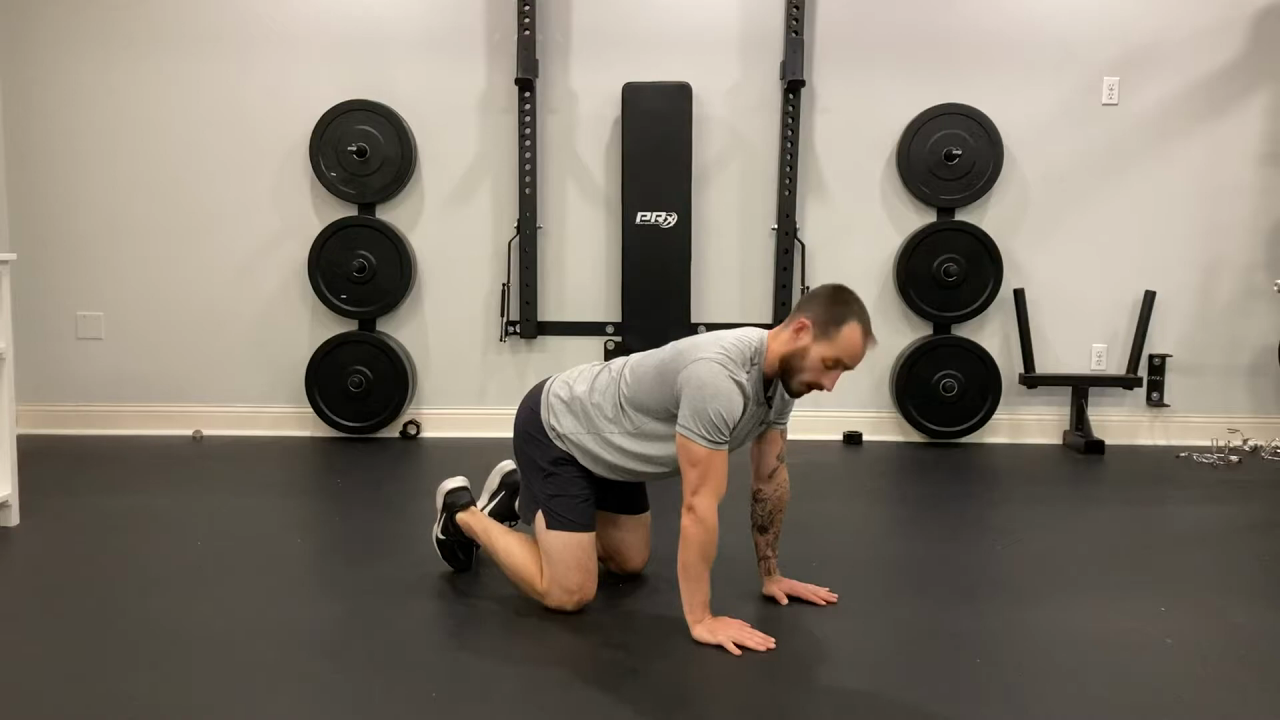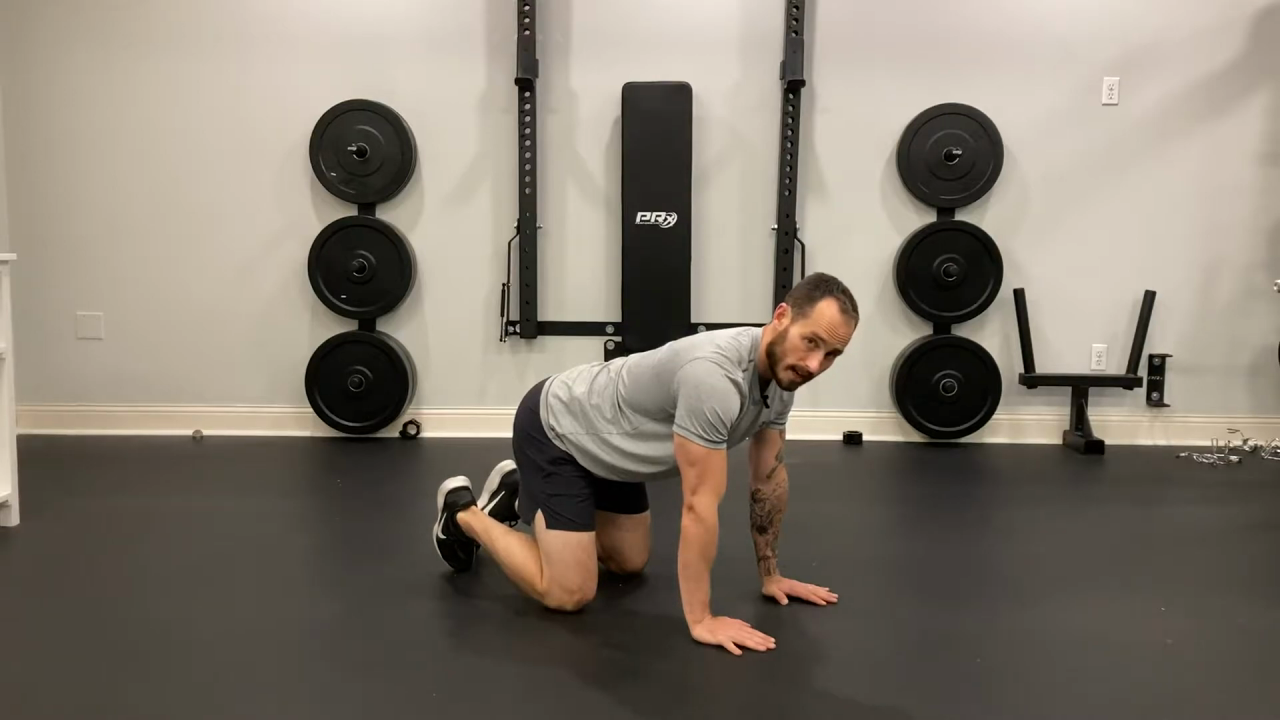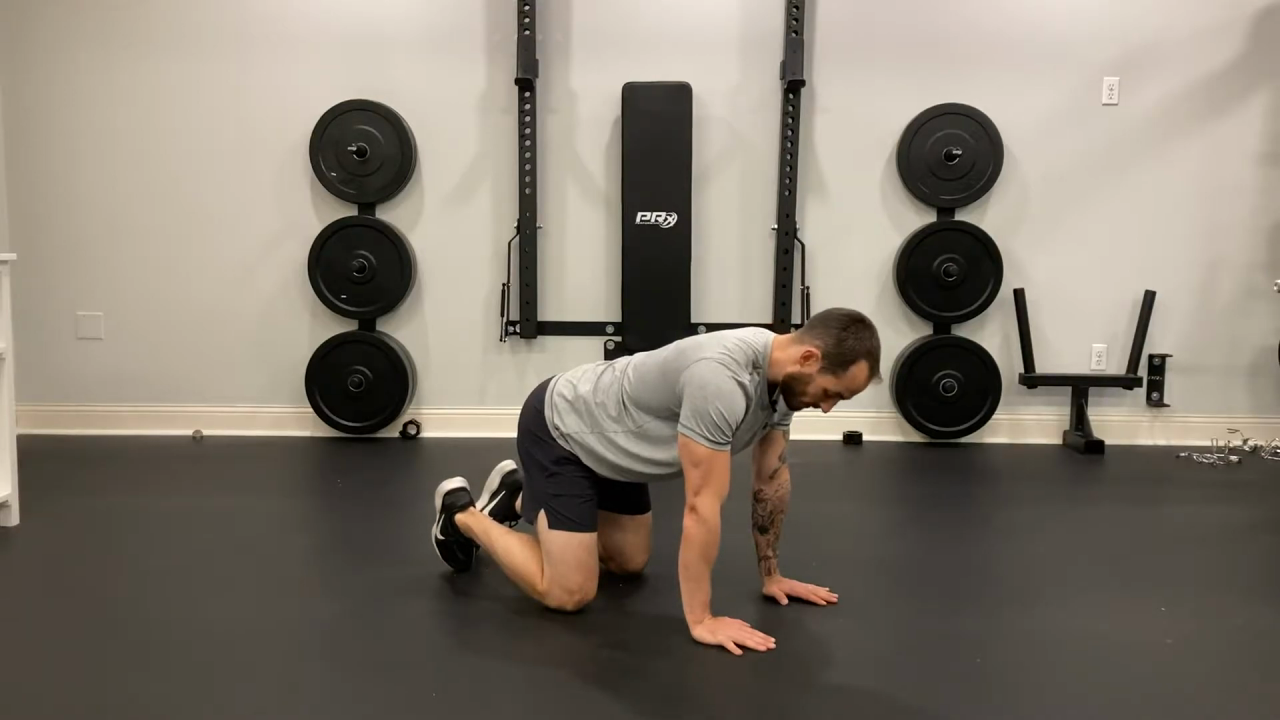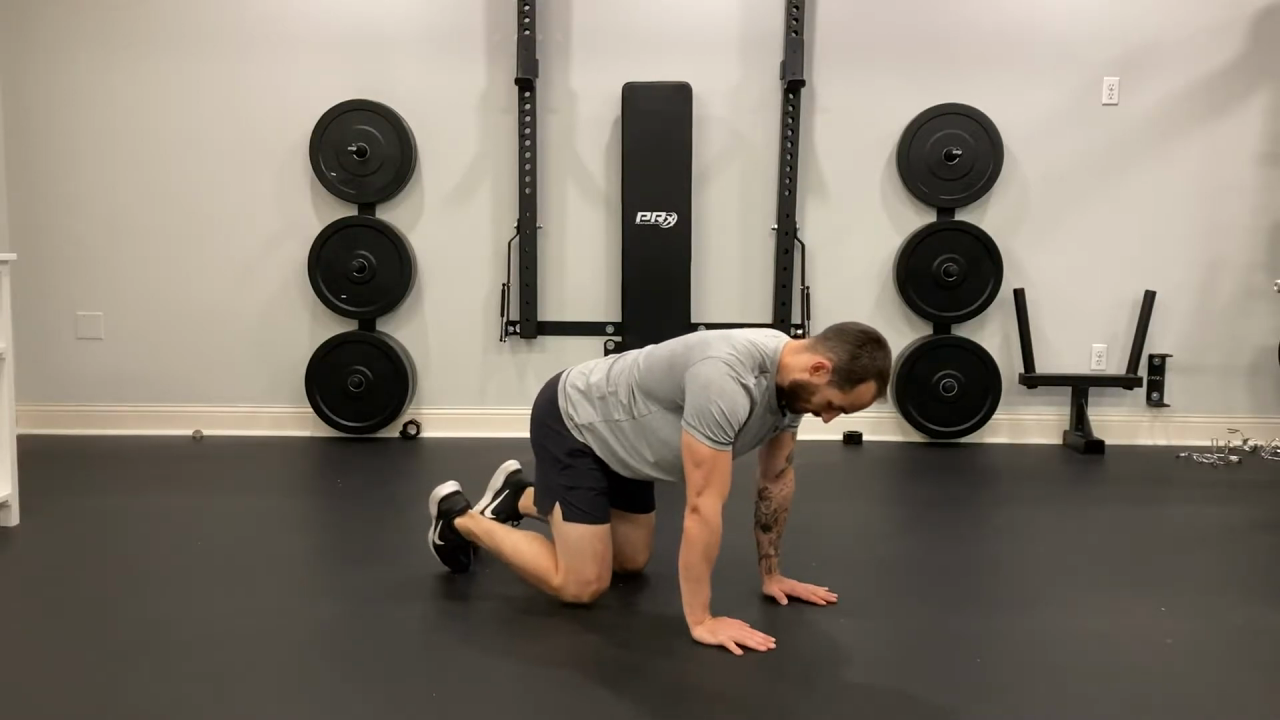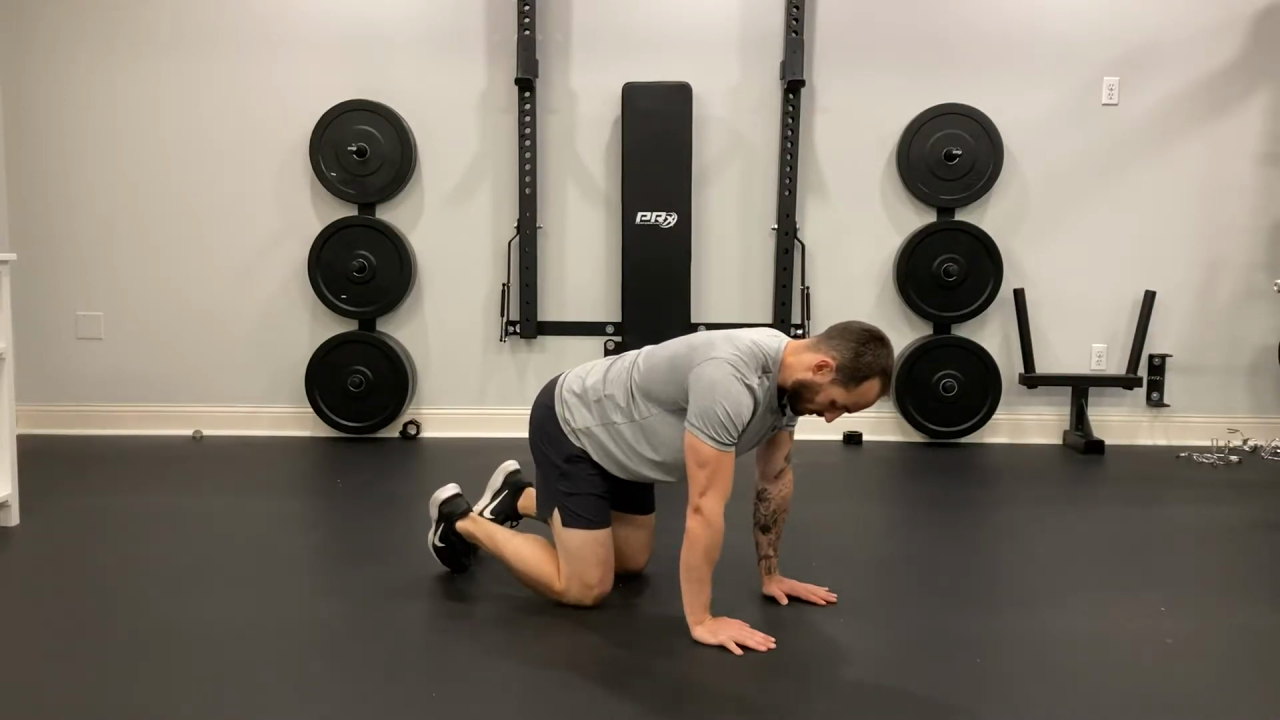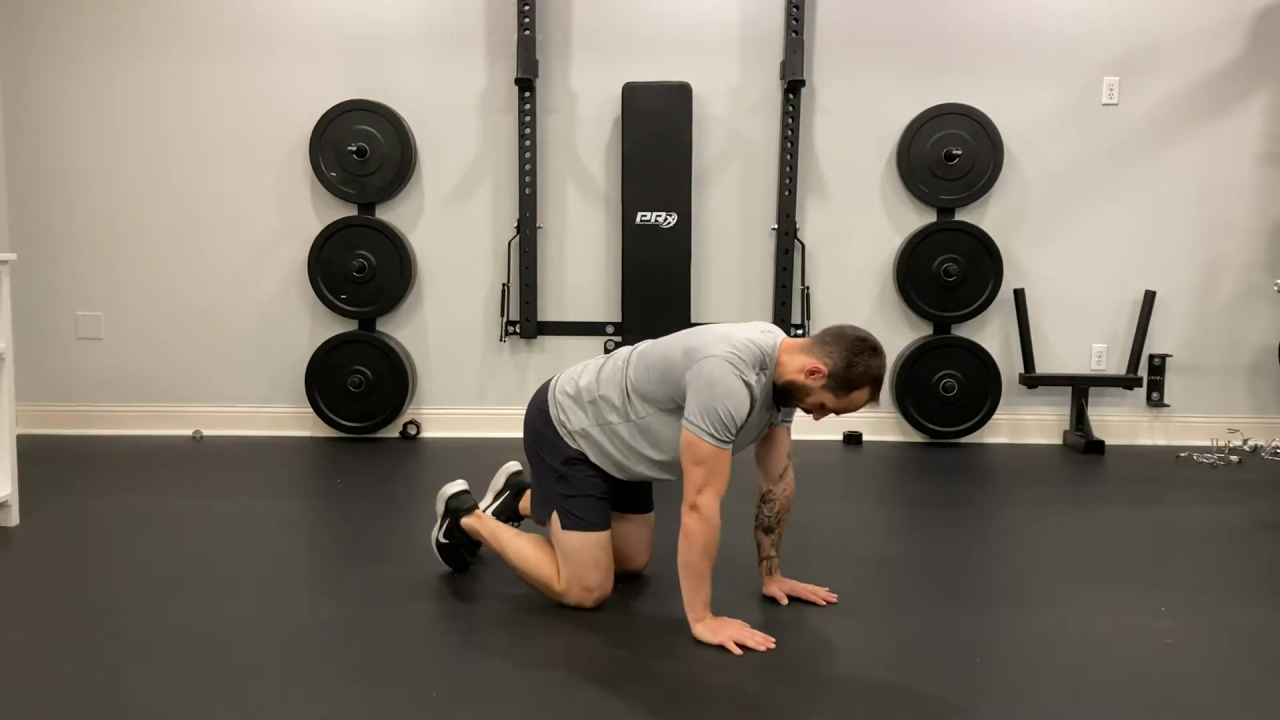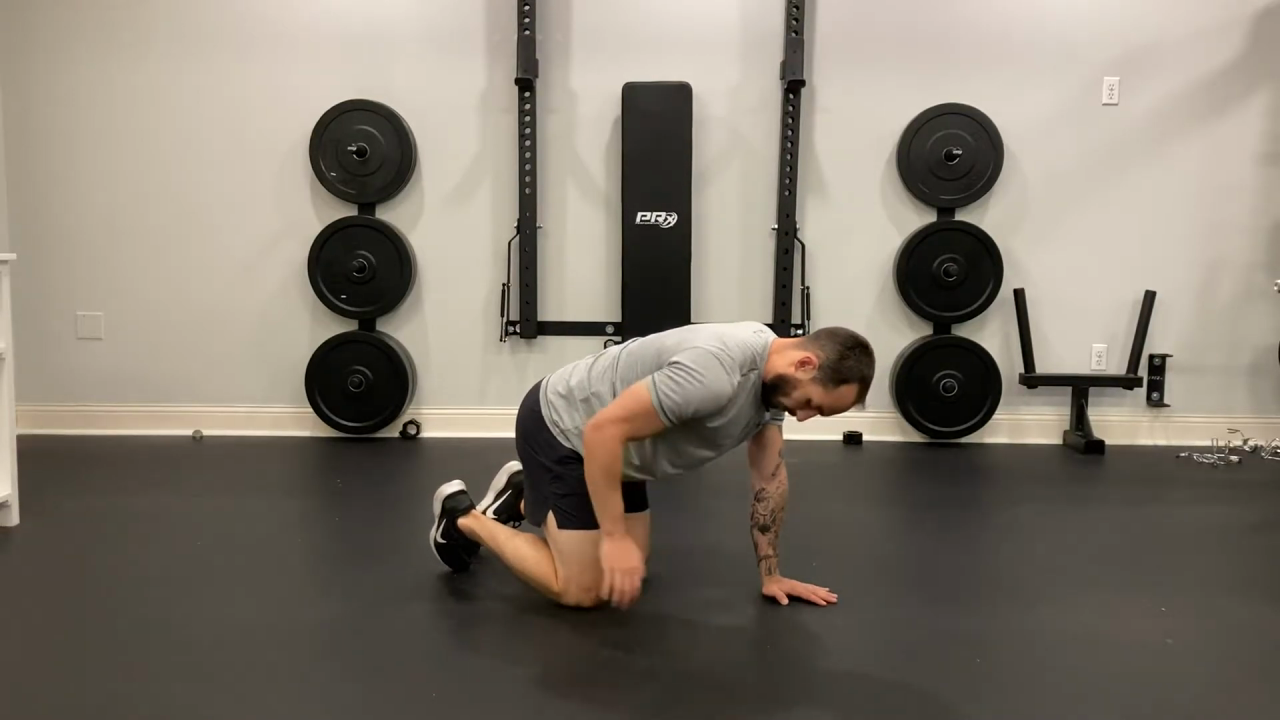
dt=0.7s
person 1, frame 1
left shoulder: (783, 373)
right shoulder: (718, 376)
left elbow: (770, 478)
right elbow: (699, 505)
left wrist: (770, 574)
right wrist: (700, 619)
left hip: (604, 438)
right hip: (554, 428)
left knee: (629, 563)
right knee: (569, 594)
left ankle: (519, 494)
right ankle: (462, 513)
person 1, frame 2
left shoulder: (781, 372)
right shoulder: (714, 375)
left elbow: (769, 478)
right elbow: (700, 506)
left wrist: (770, 574)
right wrist: (700, 619)
left hip: (602, 438)
right hip: (555, 428)
left knee: (630, 564)
right knee: (569, 594)
left ankle: (520, 493)
right ankle: (464, 514)
person 1, frame 3
left shoulder: (783, 372)
right shoulder: (721, 379)
left elbow: (771, 478)
right elbow: (702, 507)
left wrist: (771, 574)
right wrist: (701, 620)
left hip: (607, 437)
right hip: (559, 429)
left knee: (629, 563)
right knee: (569, 593)
left ankle: (516, 494)
right ankle: (461, 513)
person 1, frame 4
left shoulder: (791, 373)
right shoulder: (727, 378)
left elbow: (776, 479)
right elbow: (703, 507)
left wrist: (771, 573)
right wrist: (701, 619)
left hip: (614, 430)
right hip: (571, 421)
left knee: (631, 561)
right knee: (582, 584)
left ankle: (519, 496)
right ankle: (458, 517)
person 1, frame 5
left shoulder: (789, 372)
right shoulder: (731, 380)
left elbow: (775, 478)
right elbow: (705, 508)
left wrist: (770, 574)
right wrist: (701, 620)
left hip: (617, 434)
right hip: (571, 425)
left knee: (631, 562)
right knee: (585, 587)
left ankle: (518, 496)
right ankle: (460, 519)
person 1, frame 6
left shoulder: (783, 366)
right shoulder: (728, 378)
left elbow: (777, 478)
right elbow: (700, 504)
left wrist: (771, 574)
right wrist: (701, 619)
left hip: (611, 434)
right hip: (566, 426)
left knee: (632, 563)
right knee: (586, 589)
left ankle: (521, 497)
right ankle: (466, 517)
person 1, frame 7
left shoulder: (773, 371)
right shoulder: (714, 373)
left elbow: (769, 475)
right elbow: (602, 428)
left wrist: (770, 573)
right wrist: (615, 535)
left hip: (605, 438)
right hip: (560, 424)
left knee: (629, 562)
right knee: (585, 589)
left ankle: (521, 497)
right ankle: (462, 517)
